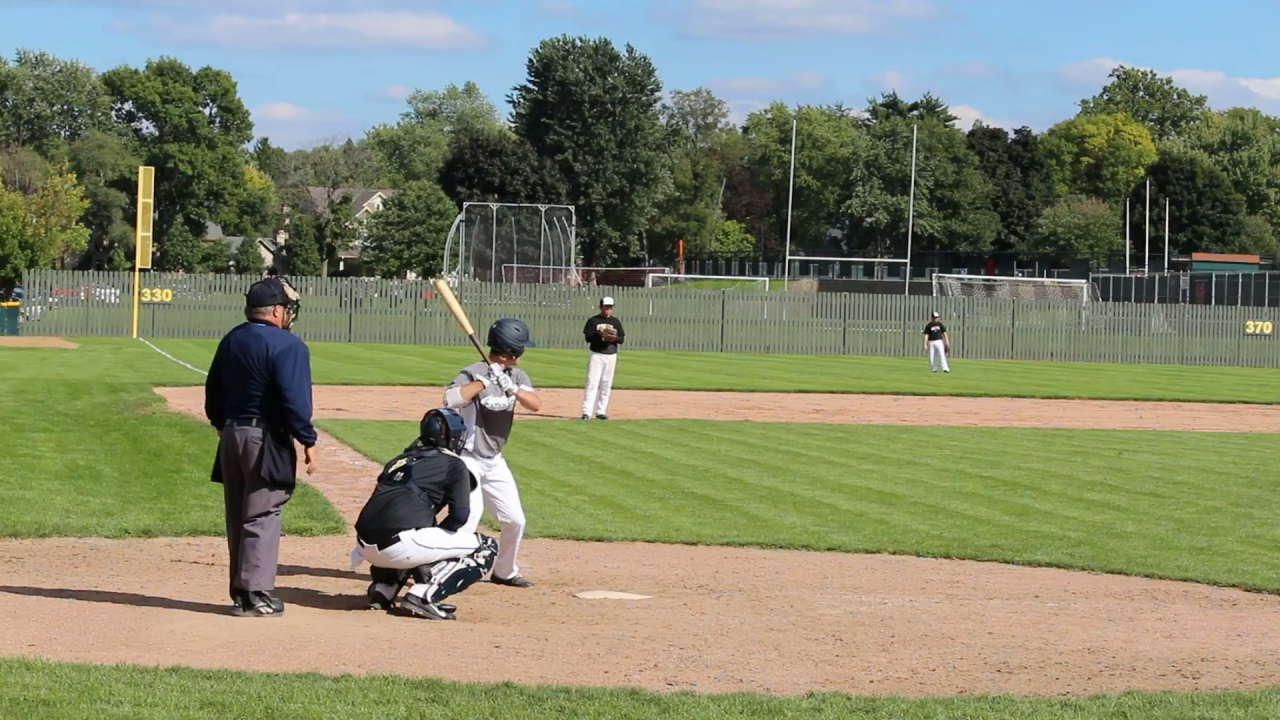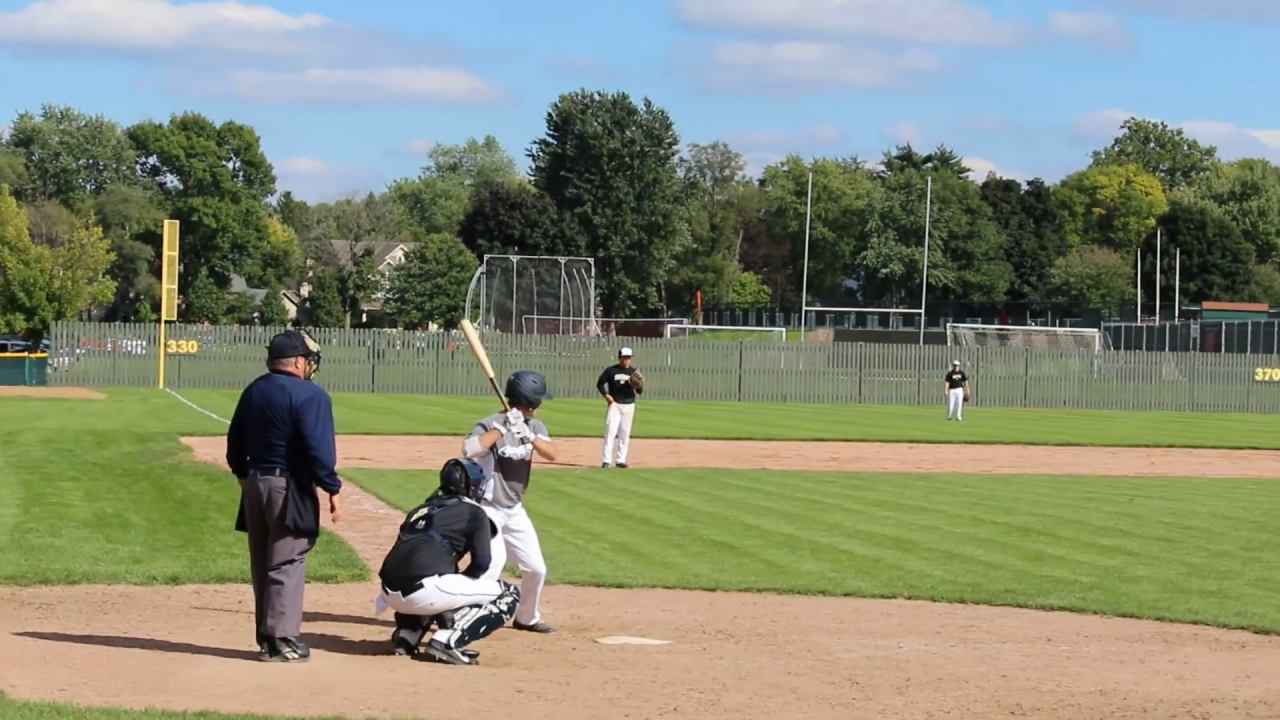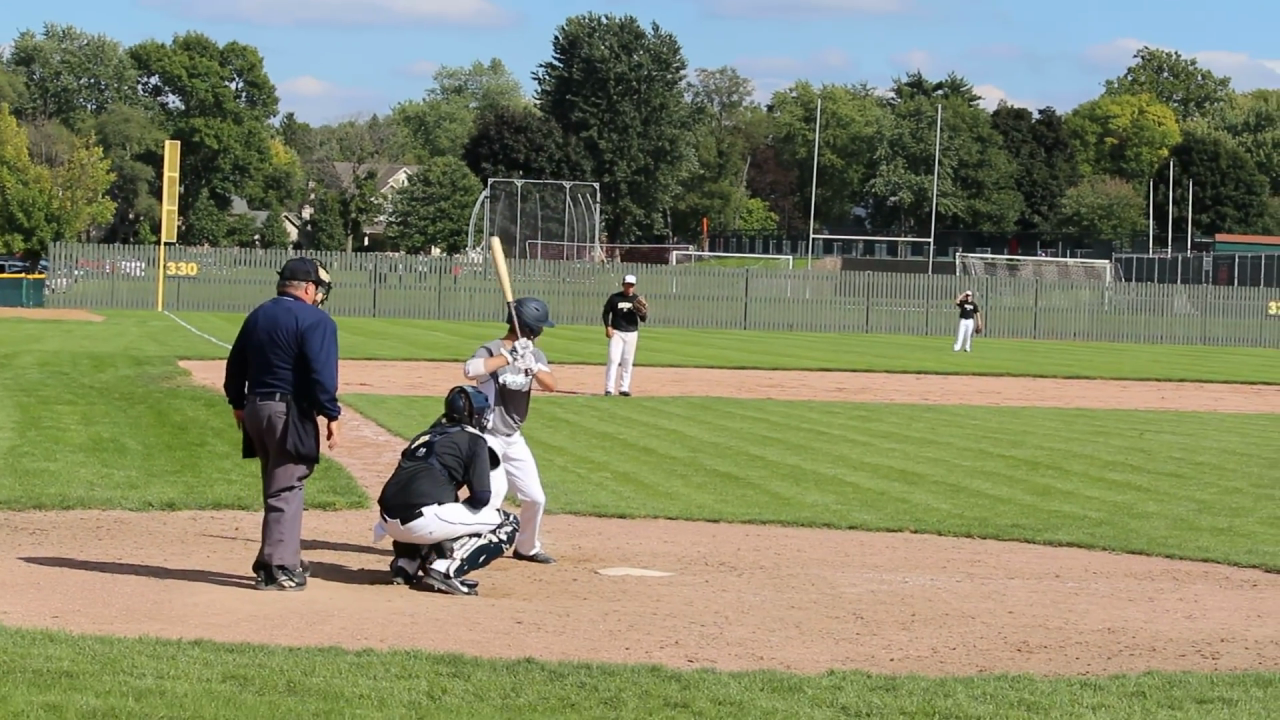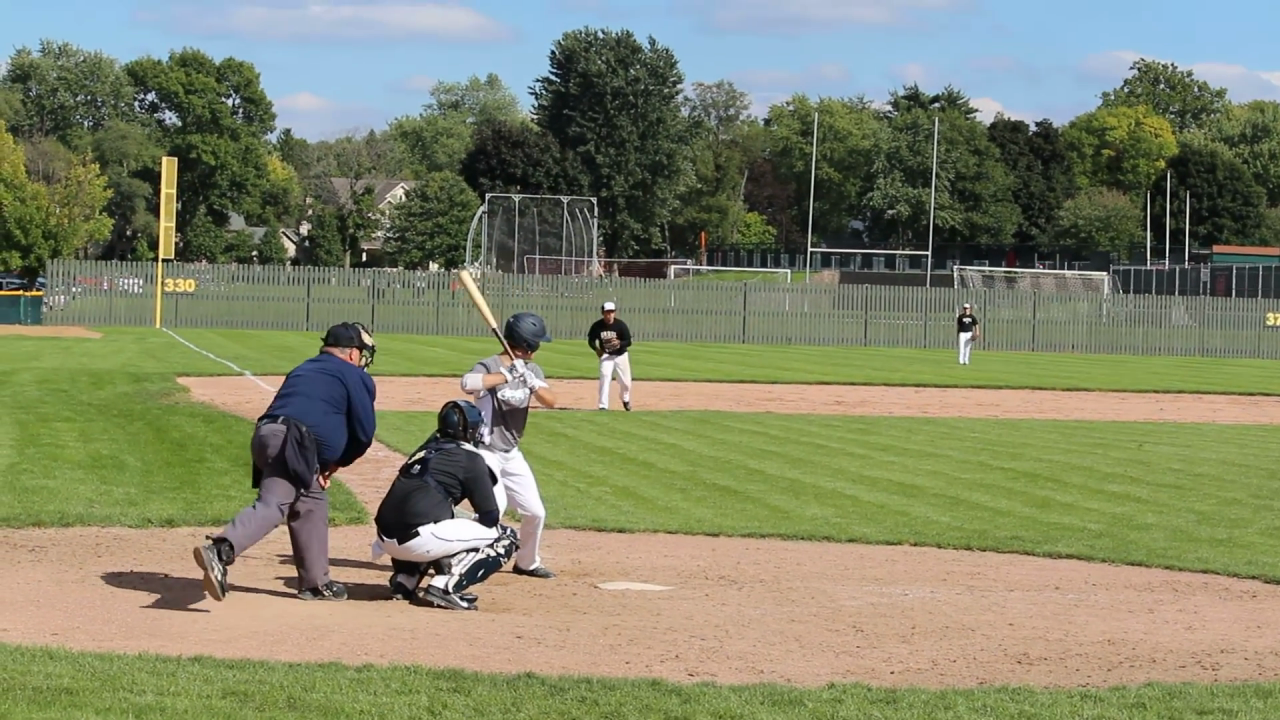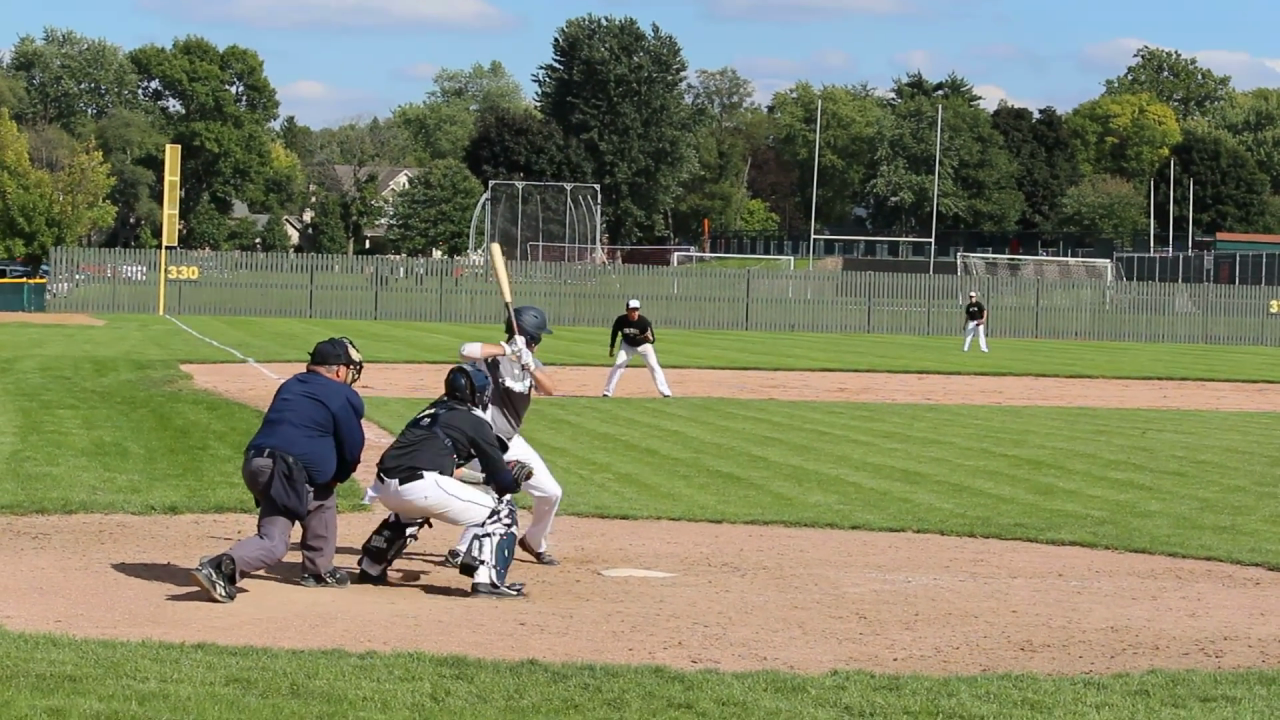
dt=1s
person 1, frame 1
left shoulder: (230, 340)
right shoulder: (287, 344)
left elbow: (214, 390)
right elbow: (295, 399)
right wrist: (308, 442)
left hip: (232, 436)
right hip: (266, 438)
left knee: (238, 516)
right knee: (262, 515)
left ankle: (241, 591)
right ankle: (255, 595)
person 1, frame 2
left shoulder: (252, 391)
right shoulder: (310, 395)
left elbow: (235, 439)
right elbow: (319, 447)
left wrist: (244, 474)
right wrist: (332, 489)
left hip: (255, 485)
right hip: (290, 488)
left knee: (263, 564)
right knee: (287, 564)
left ankle: (268, 637)
right ankle: (282, 641)
person 1, frame 3
left shoulder: (257, 315)
right shoulder: (316, 320)
left elbow: (236, 364)
right elbow: (322, 373)
left wrist: (238, 403)
right wrist: (331, 415)
left hip: (256, 410)
right hip: (291, 414)
left knee: (278, 488)
right knee: (286, 491)
left ankle: (284, 559)
right ankle: (276, 568)
person 1, frame 4
left shoulder: (304, 368)
right shoulder: (357, 378)
right elbow: (363, 433)
left wrist: (322, 464)
right wrist: (339, 462)
left hip: (267, 435)
right hip: (291, 442)
left knee: (311, 504)
right knee: (272, 506)
left ankle: (315, 584)
right ankle: (220, 550)
person 1, frame 5
left shoulder: (290, 385)
right shoulder: (344, 397)
right elbow: (351, 450)
left wrist: (328, 478)
right wrist: (336, 477)
left hip: (257, 463)
right hip: (286, 472)
left knee: (323, 498)
right knee: (274, 543)
left ankle: (319, 570)
right ankle: (219, 568)
person 2, frame 1
left shoulder: (516, 376)
right shoulder: (473, 372)
left elbow: (536, 405)
right elbow: (449, 399)
left wrist: (513, 389)
right wrist: (485, 382)
left hip: (495, 461)
right hip: (467, 459)
left knee: (515, 519)
right knee: (466, 519)
left ankle: (504, 571)
person 2, frame 2
left shoulder: (534, 426)
right shoulder: (490, 424)
left elbow: (552, 454)
right elbow: (468, 449)
left wrist: (528, 437)
right wrist: (502, 429)
left hip: (515, 510)
right hip: (488, 509)
left knee: (536, 568)
left ankle: (526, 617)
person 2, frame 3
left shoulder: (534, 353)
right shoulder: (492, 349)
left elbow: (551, 385)
right elbow: (470, 370)
left wrist: (532, 367)
right wrist: (509, 356)
left hip: (514, 438)
right hip: (487, 437)
left knee: (535, 497)
right knee: (494, 494)
left ankle: (527, 548)
person 2, frame 4
left shoulder: (532, 370)
right shoulder: (489, 365)
left elbow: (551, 402)
right elbow: (467, 384)
left wrist: (534, 385)
right wrist: (508, 375)
left hip: (512, 453)
right hip: (485, 452)
left knee: (535, 511)
right knee: (494, 507)
left ankle: (527, 562)
person 2, frame 5
left shoulder: (531, 363)
right shoulder: (489, 359)
left elbow: (550, 389)
right elbow: (466, 351)
left wrist: (529, 367)
right wrist: (508, 351)
left hip: (510, 442)
left knee: (550, 492)
left ankle: (533, 543)
right ankle: (460, 552)
person 3, frame 1
left shoulder: (401, 460)
right shoulder: (454, 464)
right elbow: (460, 515)
right wrist: (438, 534)
left hip: (367, 545)
right hip: (399, 543)
right knee: (486, 548)
left ankle: (382, 589)
right ankle: (424, 596)
person 3, frame 2
left shoulder: (422, 509)
right shoulder: (474, 512)
right elbow: (482, 562)
right wrist: (462, 583)
left hip: (392, 592)
right hip: (422, 590)
right knee: (508, 595)
left ankle: (406, 635)
right ankle: (447, 642)
person 3, frame 3
left shoulder: (426, 435)
right shoulder: (473, 440)
right elbow: (481, 497)
right wrist: (465, 506)
left hip: (390, 520)
right hip: (420, 519)
right knee: (508, 524)
left ankle: (405, 564)
right ankle: (446, 571)
person 3, frame 4
left shoulder: (424, 451)
right shoulder: (469, 458)
right elbow: (489, 517)
left hip: (388, 538)
right hip: (418, 539)
right knee: (505, 539)
left ankle: (404, 580)
right ankle: (445, 587)
person 3, frame 5
left shoulder: (431, 412)
right shoulder: (476, 422)
right elbow: (503, 481)
right wrist: (515, 480)
left hip: (386, 484)
right hip: (422, 485)
left knee: (409, 515)
right knee: (501, 513)
left ankle: (371, 569)
right ankle: (488, 581)
